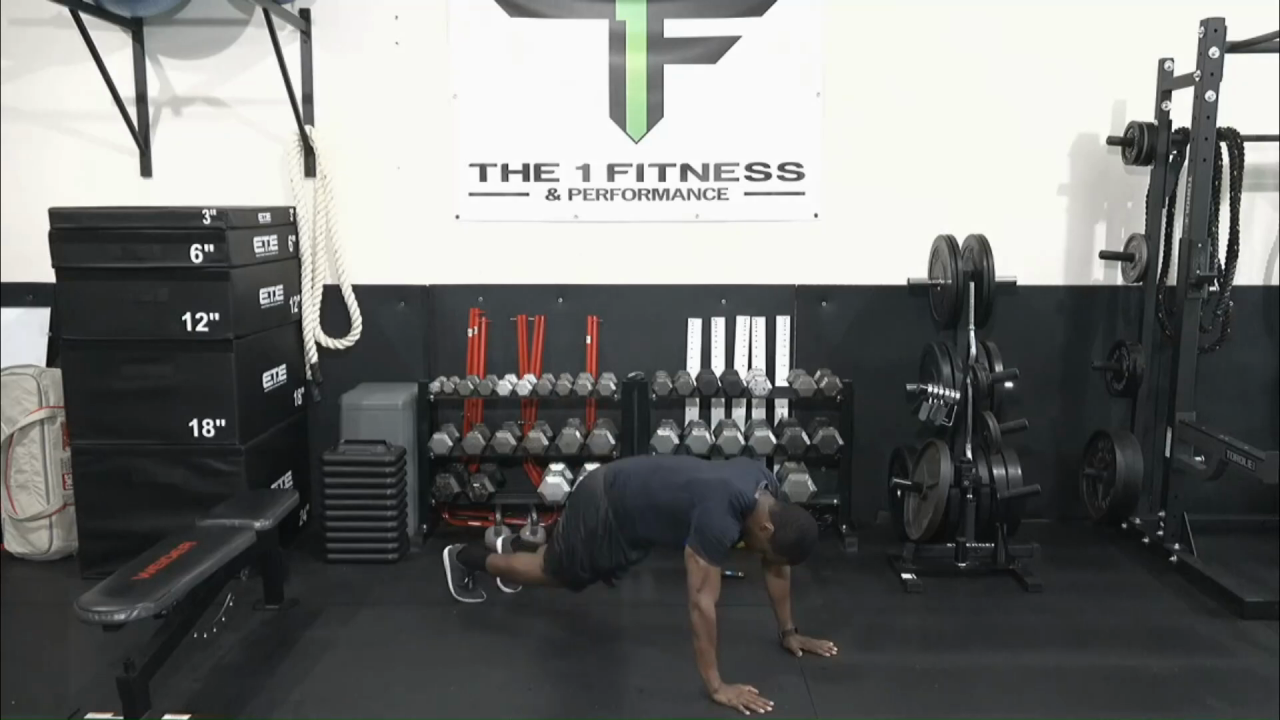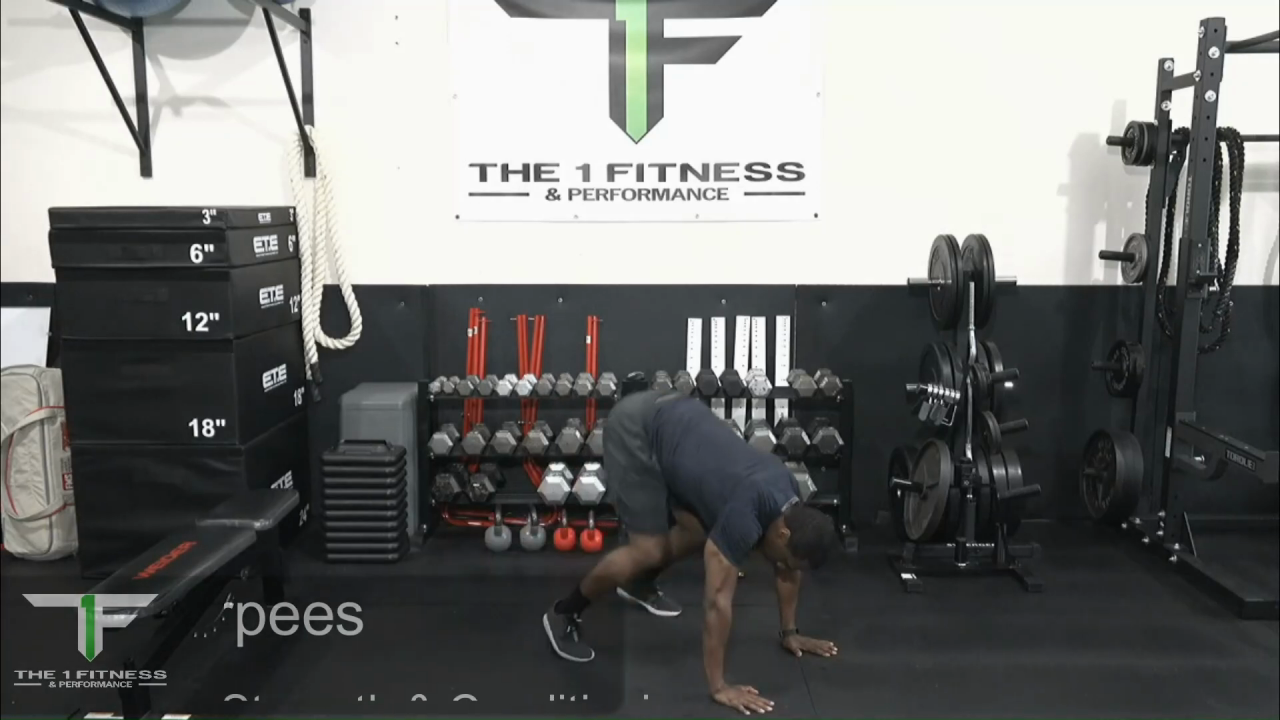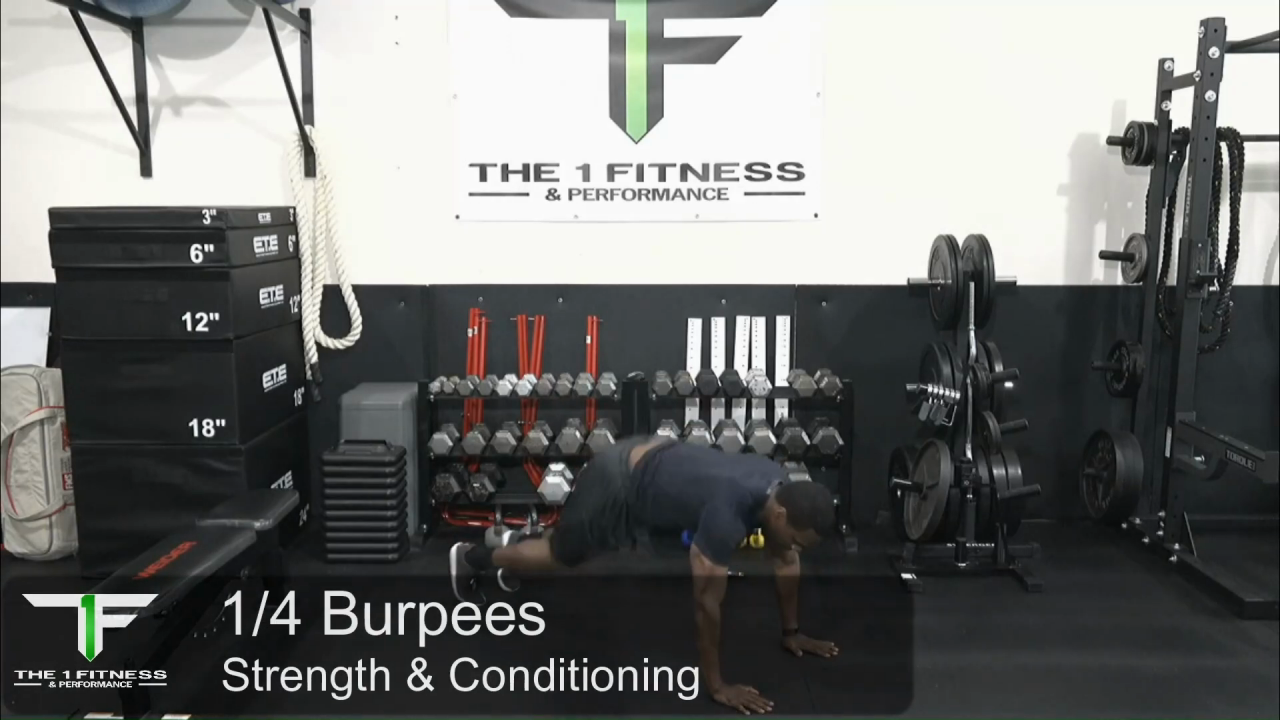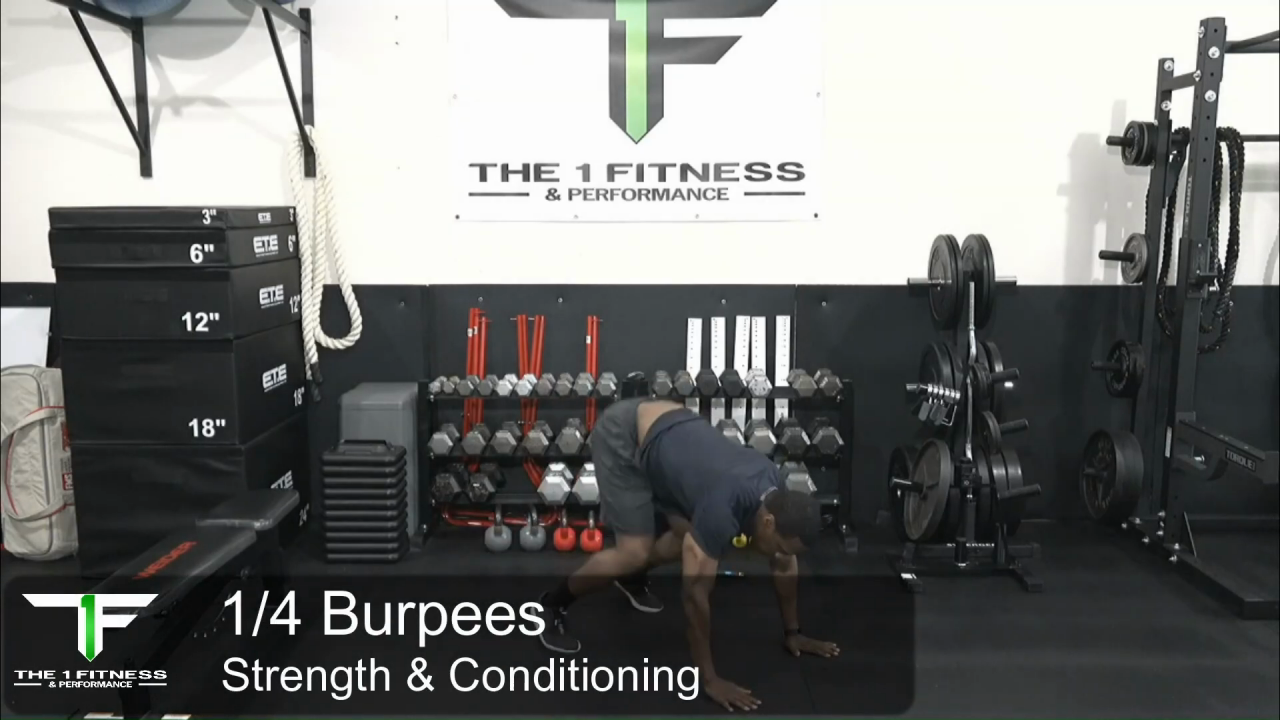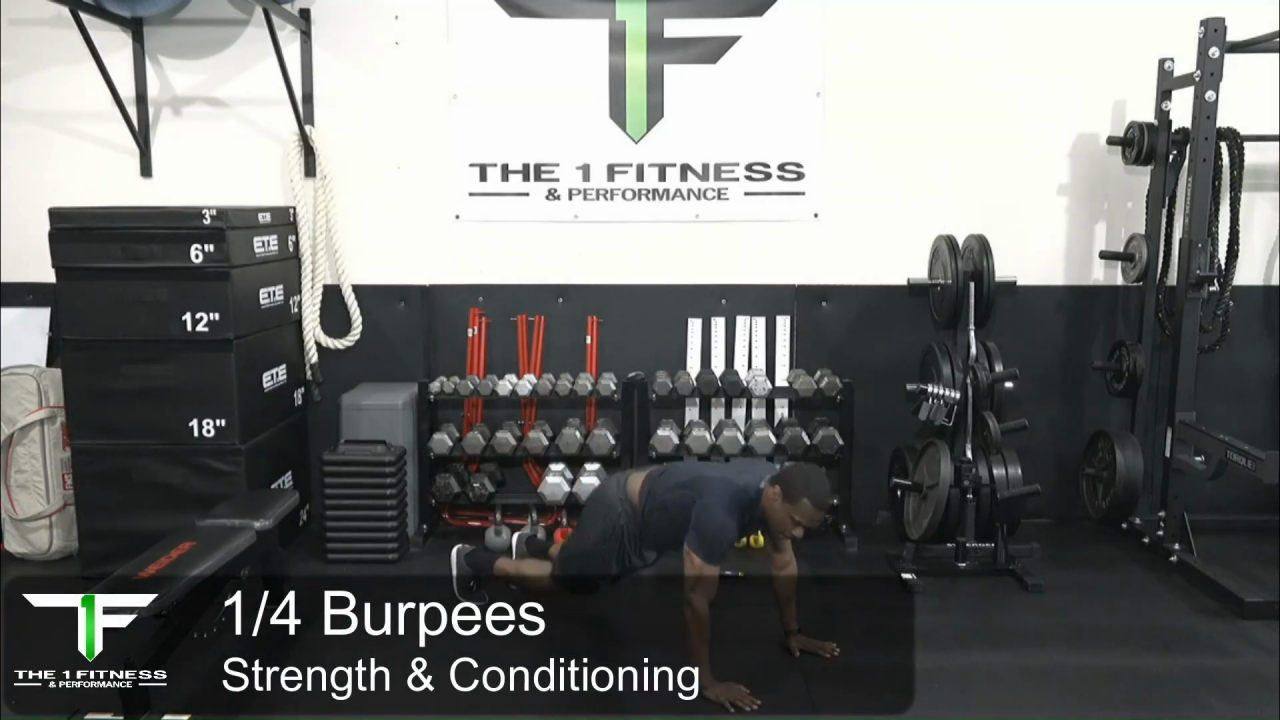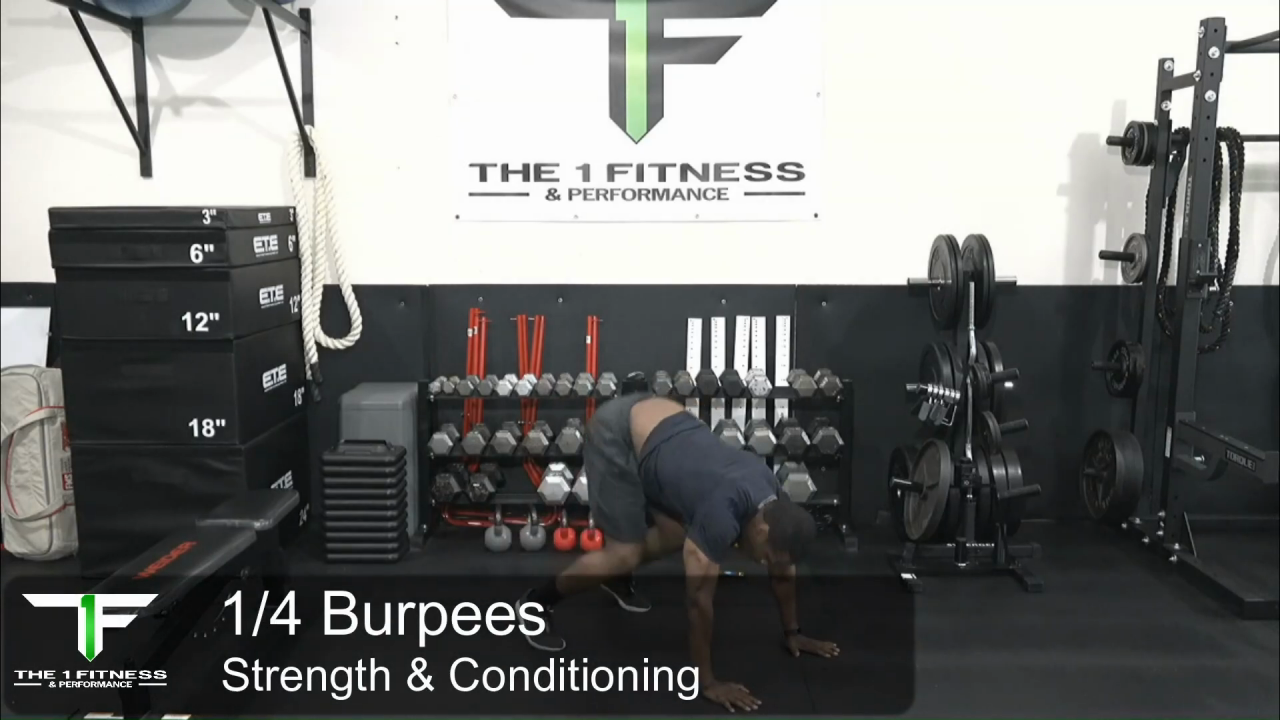
dt=0.7s
person 1, frame 1
left shoulder: (766, 491)
right shoulder: (721, 517)
left elbow: (774, 566)
right elbow: (701, 601)
left wrist: (789, 632)
right wrist: (718, 687)
left hip: (629, 487)
right hip: (606, 504)
left knee: (570, 562)
right knee: (557, 573)
left ankle: (516, 546)
right ankle: (464, 559)
person 1, frame 2
left shoulder: (789, 504)
right shoulder: (745, 515)
left elbow: (786, 571)
right elbow: (719, 600)
left wrist: (789, 633)
right wrist: (719, 687)
left hip: (670, 417)
right hip: (637, 426)
left knee: (697, 531)
right knee: (648, 551)
left ankle: (638, 584)
right ankle: (565, 612)
person 1, frame 3
left shoulder: (780, 487)
right shoulder: (728, 513)
left elbow: (786, 562)
right elbow: (707, 602)
left wrist: (792, 632)
right wrist: (717, 686)
left hip: (643, 458)
right hip: (618, 480)
left knee: (588, 545)
right knee: (564, 557)
left ankle: (520, 546)
right ankle: (473, 559)
person 1, frame 4
left shoulder: (775, 497)
right shoulder: (722, 509)
left elbow: (785, 566)
right elbow: (695, 593)
left wrist: (793, 633)
right wrist: (708, 680)
left hip: (664, 428)
right hip: (624, 433)
left knee: (692, 538)
right knee: (635, 554)
left ankle: (630, 579)
right ankle: (554, 603)
person 1, frame 5
left shoulder: (775, 486)
right shoulder: (722, 512)
left elbow: (781, 563)
right elbow: (697, 600)
left wrist: (793, 633)
right wrist: (708, 680)
left hip: (640, 500)
right hip: (622, 511)
left knee: (581, 565)
right knee: (564, 581)
left ankle: (531, 546)
right ankle: (473, 560)
person 1, frame 6
left shoulder: (773, 505)
right shoulder: (721, 515)
left elbow: (783, 569)
right elbow: (700, 598)
left wrist: (793, 633)
right wrist: (707, 682)
left hip: (657, 420)
right hip: (617, 432)
left knee: (678, 536)
right knee: (625, 557)
left ankle: (614, 577)
right ankle: (537, 599)
